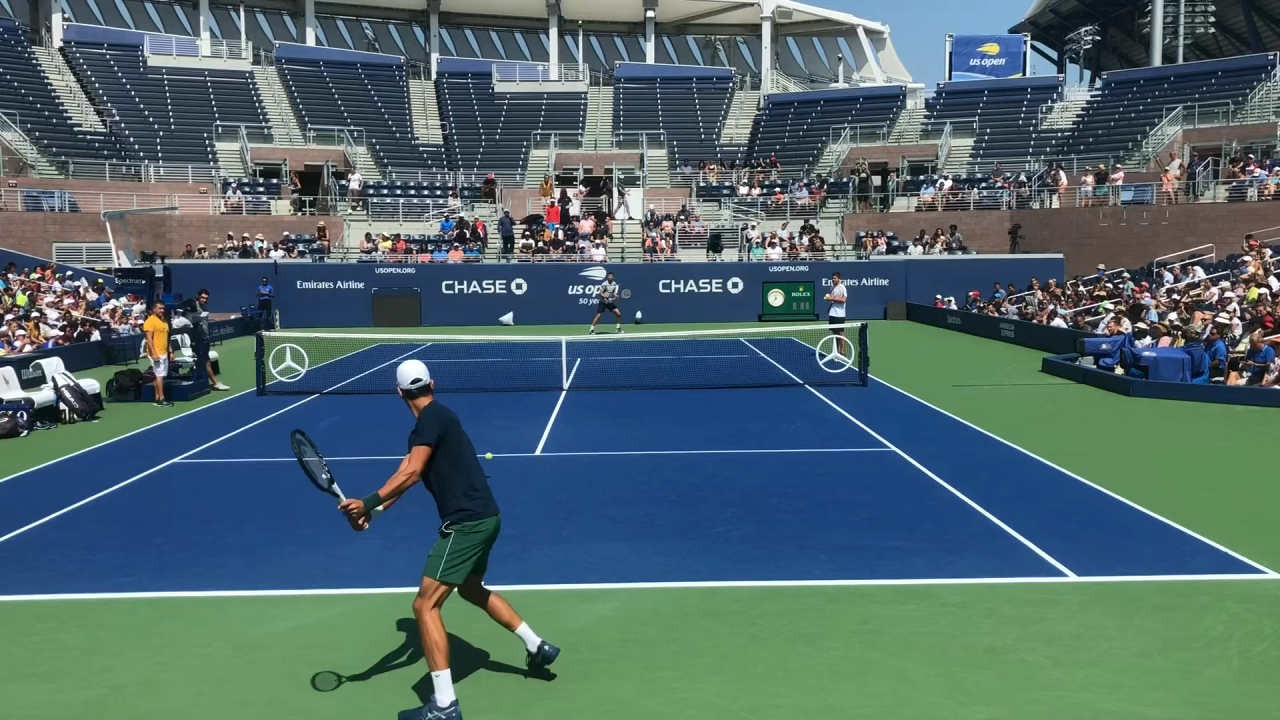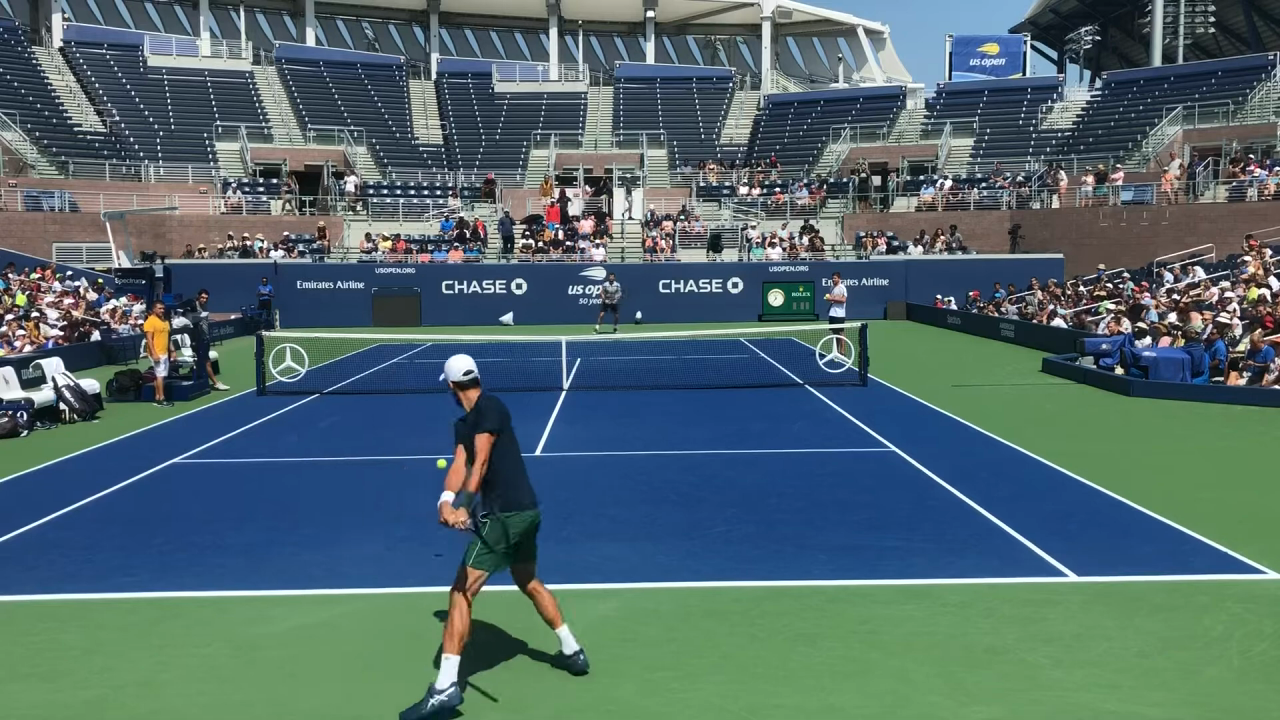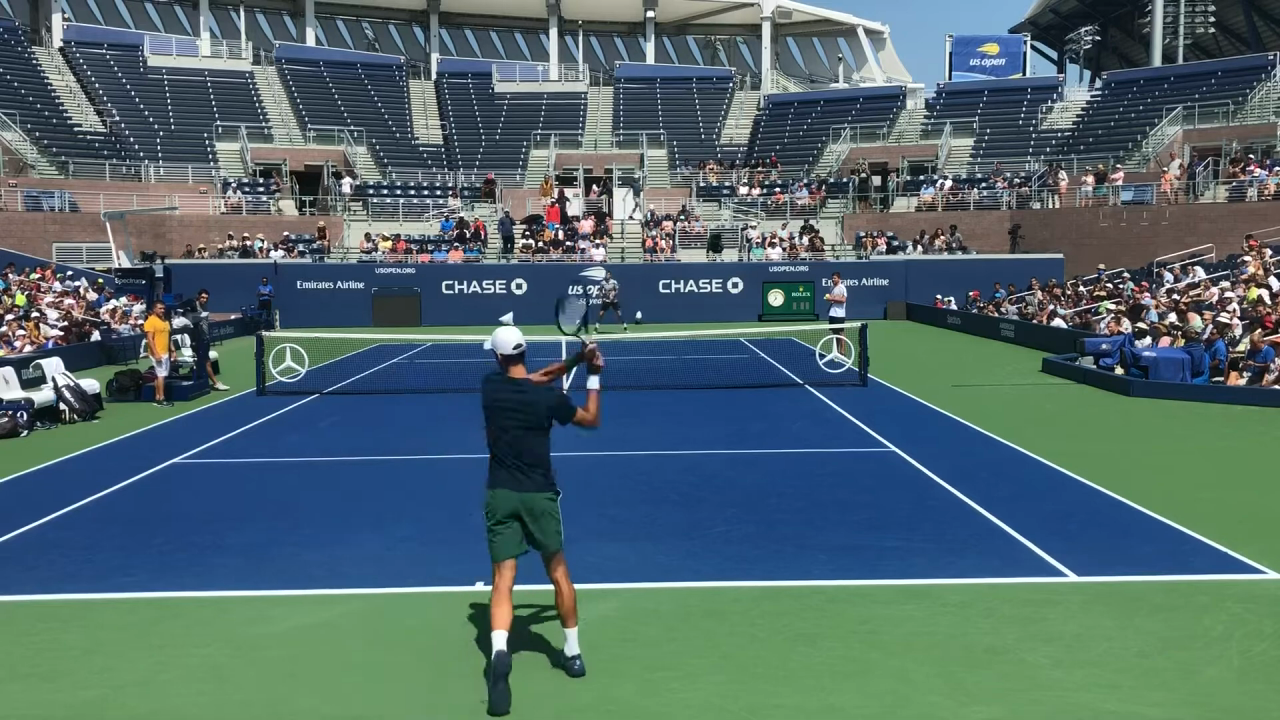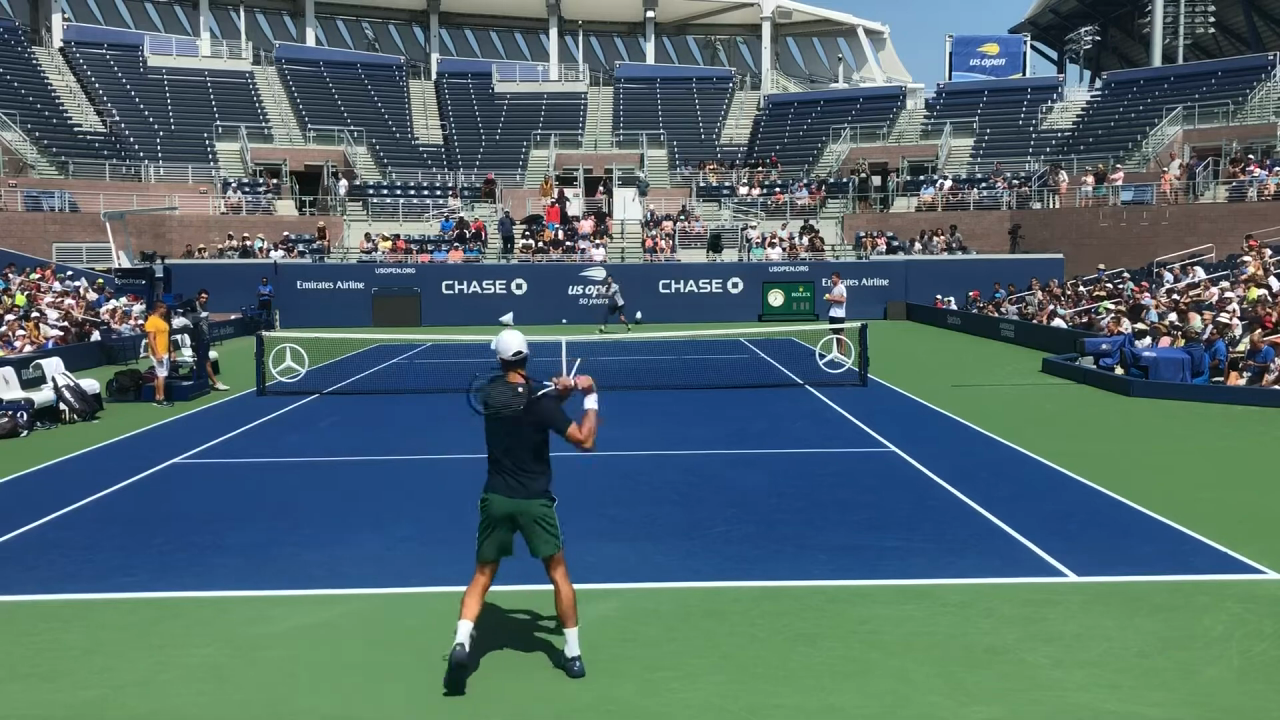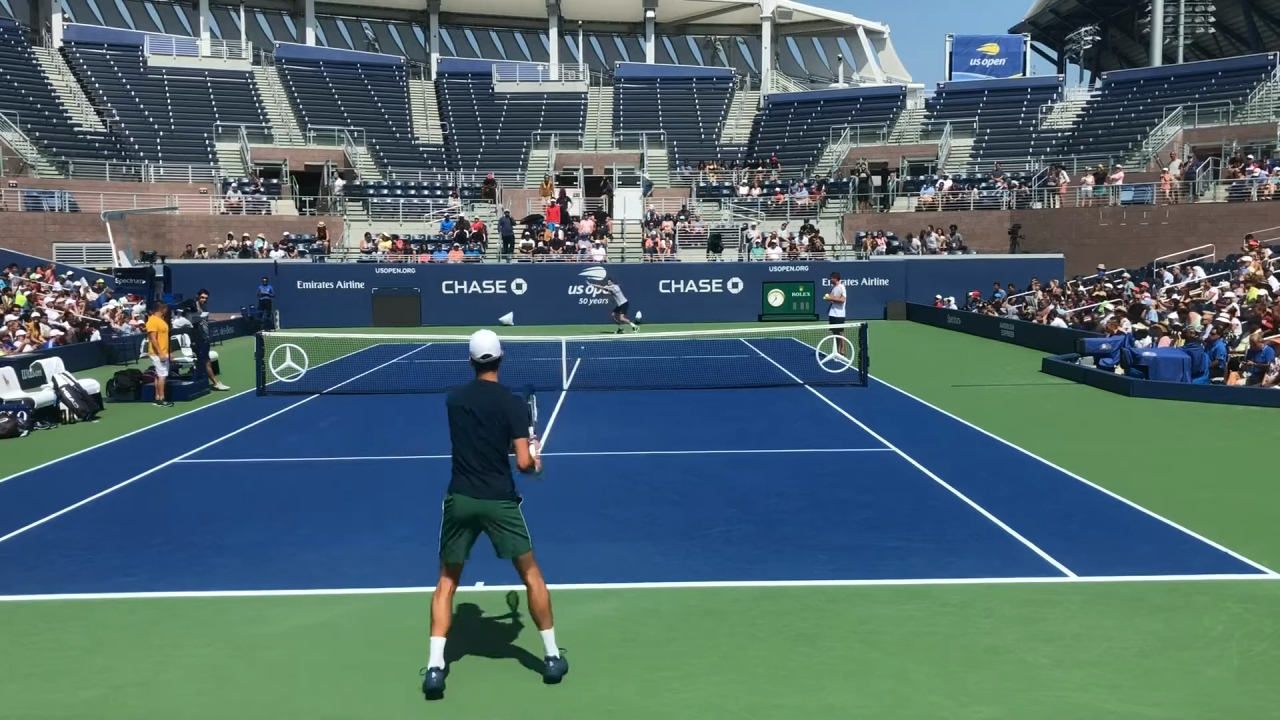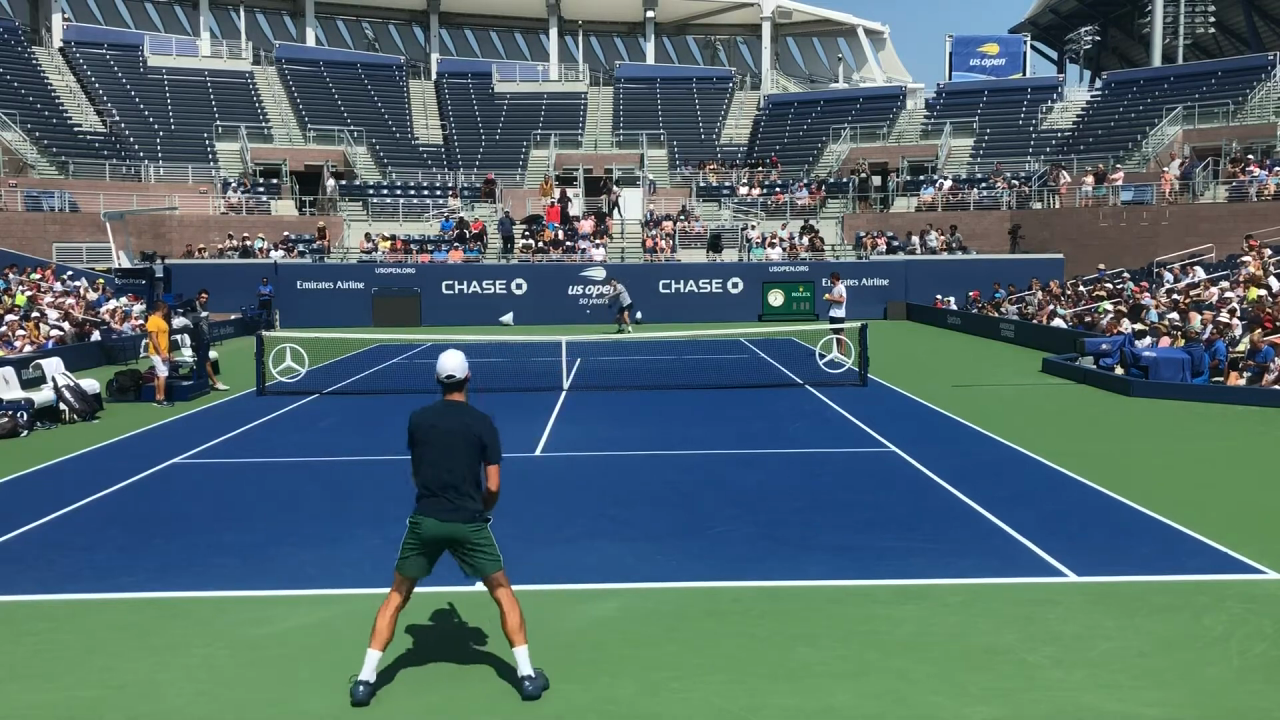
dt=0.3s
person 1, frame 1
left shoulder: (433, 417)
right shoulder: (427, 424)
left elbow: (411, 473)
right elbow: (404, 478)
left wrist: (368, 502)
right wrist: (368, 509)
left hip: (466, 524)
right hip: (482, 518)
left knee: (425, 605)
right knee: (473, 591)
right ankle: (537, 646)
person 1, frame 2
left shoulder: (489, 407)
right shoulder: (465, 423)
left elbow: (481, 462)
right elbow: (459, 467)
left wrist: (464, 504)
right wrist: (447, 501)
left hip: (503, 514)
right hip: (525, 510)
left knee: (461, 594)
right knee: (529, 582)
left ankle: (445, 690)
right ankle: (572, 652)
person 1, frame 3
left shoulder: (490, 384)
right shoulder: (551, 398)
right elbow: (592, 421)
left wrist: (572, 362)
right wrist: (593, 377)
left hip: (500, 494)
right hip: (540, 495)
left knee: (502, 581)
right knee: (558, 573)
left ankle: (500, 651)
right ankle: (572, 653)
person 1, frame 4
left shoulder: (492, 389)
right shoulder: (542, 405)
right elbow: (585, 442)
left wrist: (561, 389)
right wrist: (590, 397)
left hip: (496, 499)
right hip: (535, 501)
left knee: (481, 578)
right knee: (558, 575)
left ankle: (462, 645)
right ankle: (572, 654)
person 1, frame 5
left shoulder: (454, 399)
right shoulder: (512, 403)
right elbow: (525, 464)
right wrist: (533, 454)
left hip: (460, 500)
right hip: (501, 502)
left knee: (446, 583)
right knee: (531, 576)
left ankle: (436, 667)
right ankle: (552, 656)
person 1, frame 6
left shoulder: (418, 419)
right shoulder: (484, 424)
left elbow: (417, 475)
right elbow: (493, 487)
left hip: (426, 520)
right hip: (468, 522)
left knee: (396, 597)
right knee: (503, 594)
left ankle: (365, 680)
right ankle: (527, 675)
